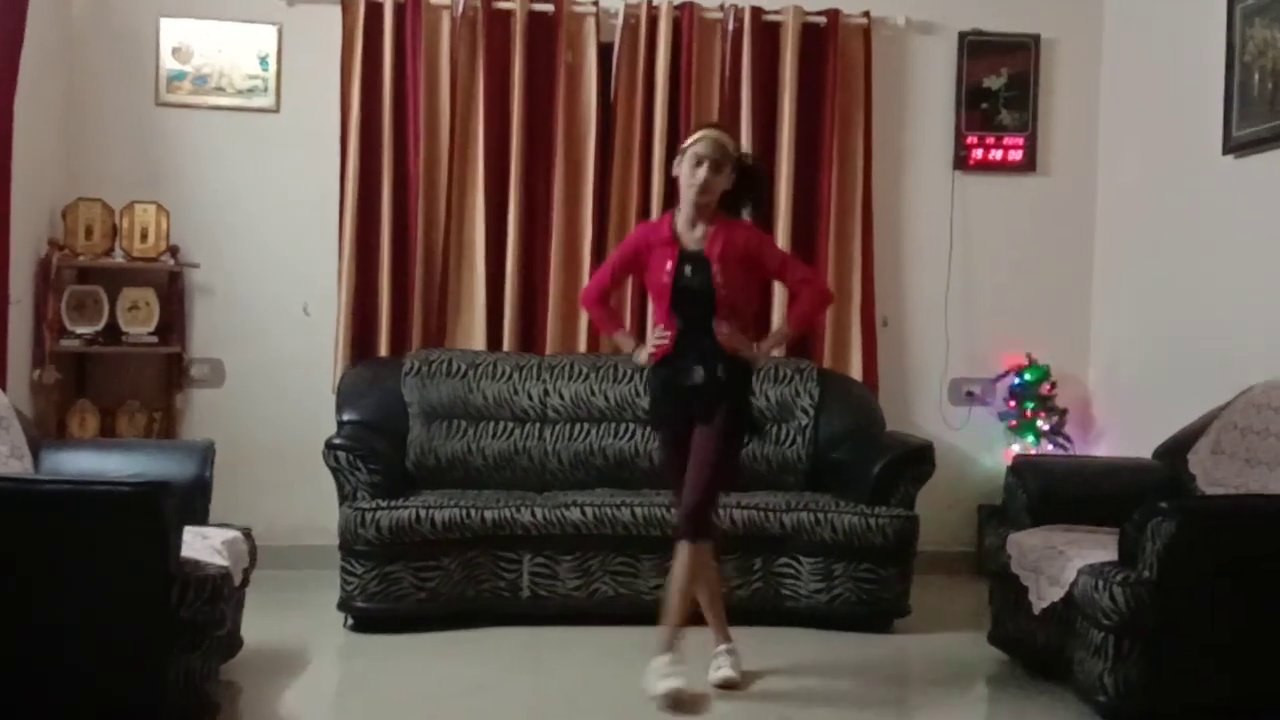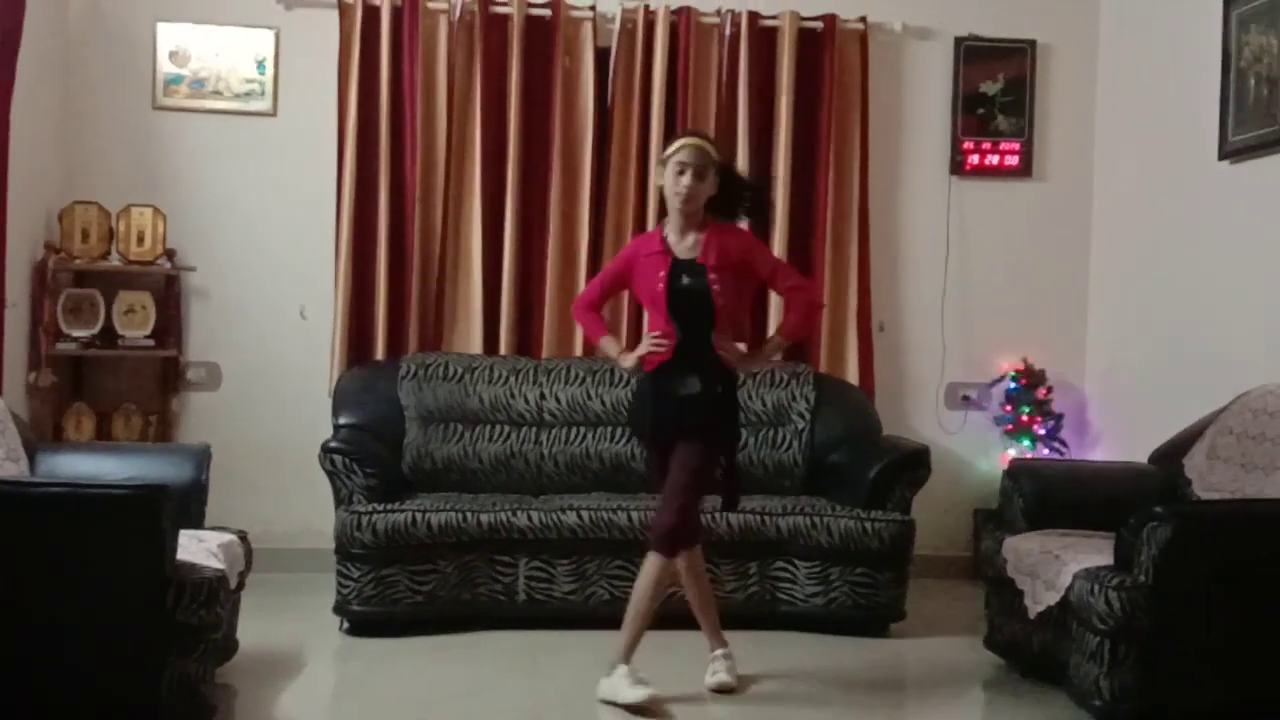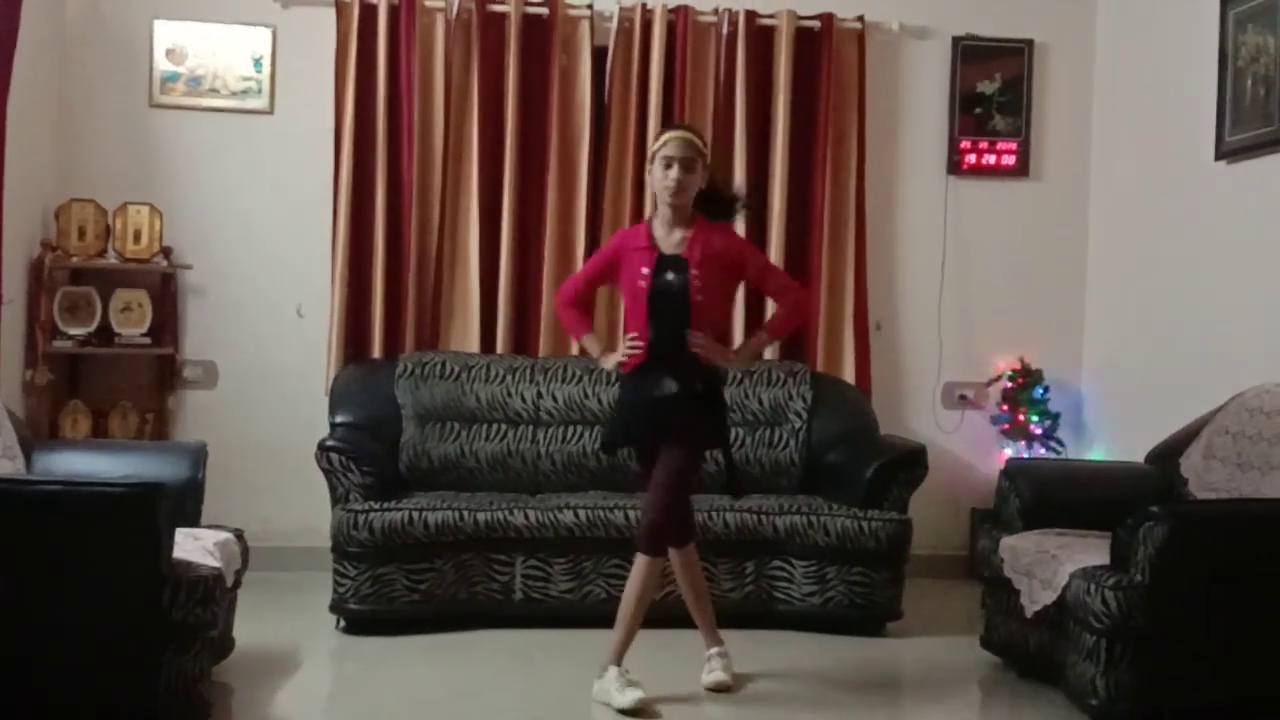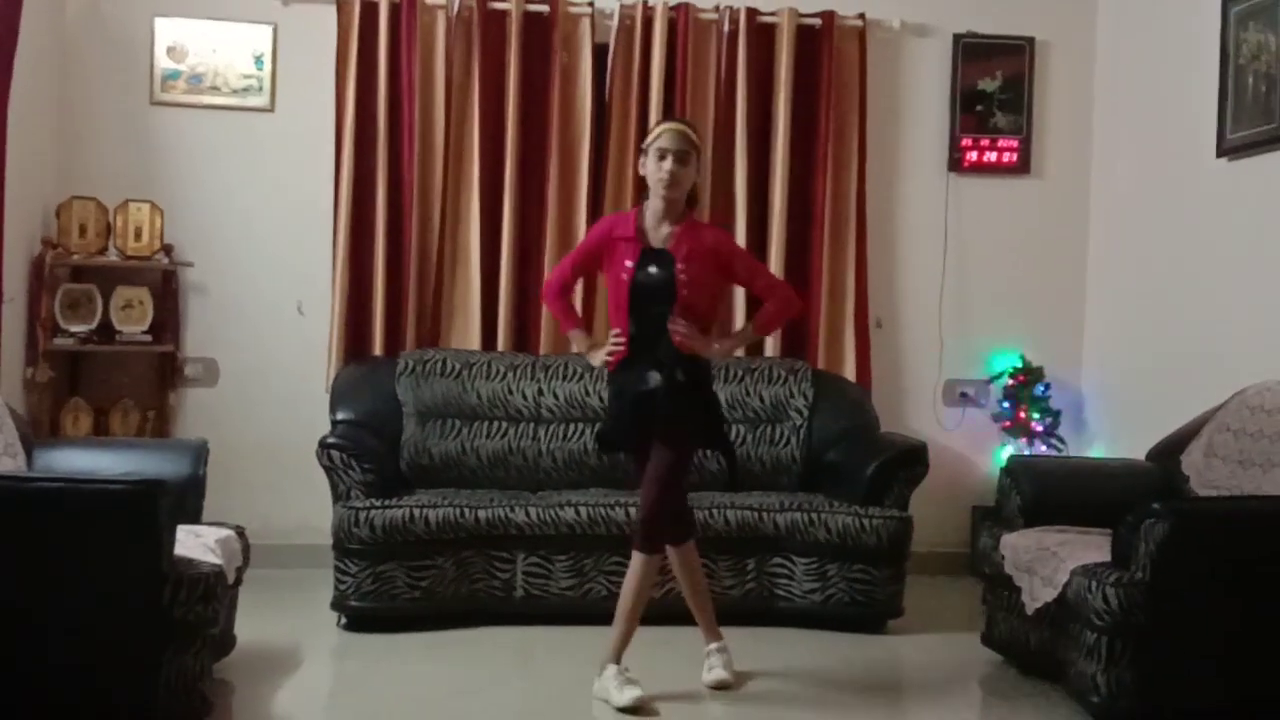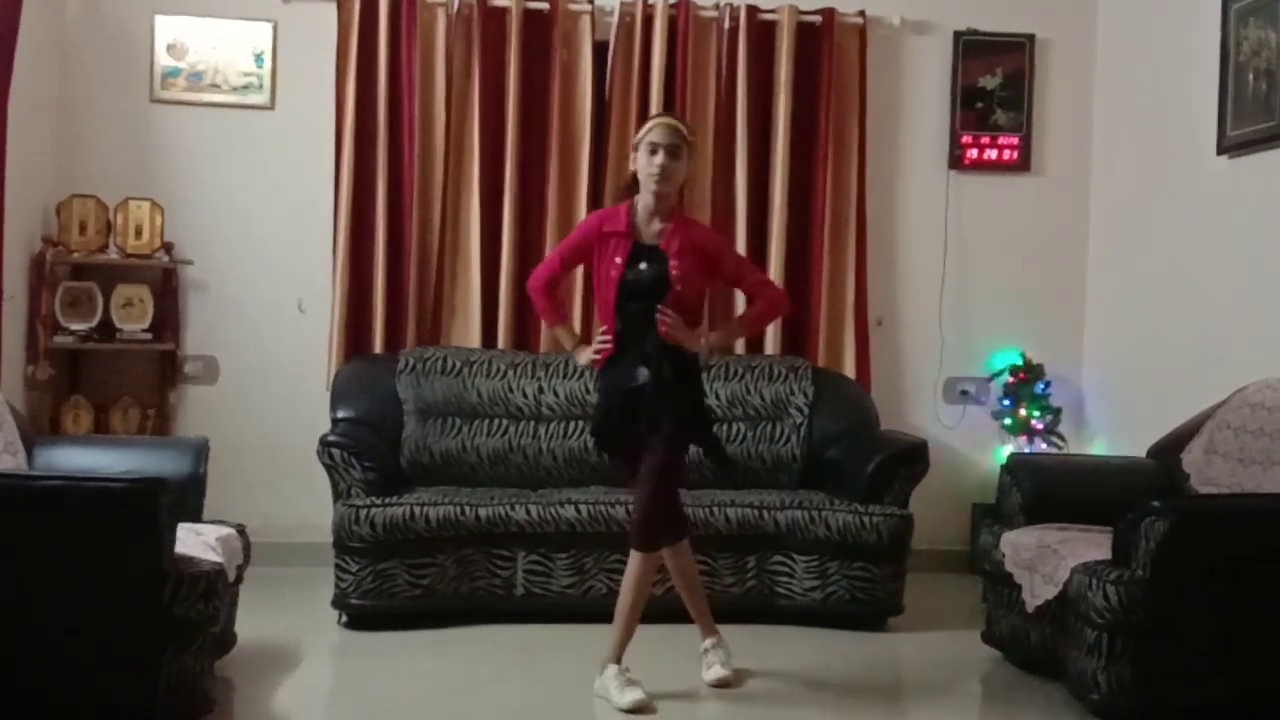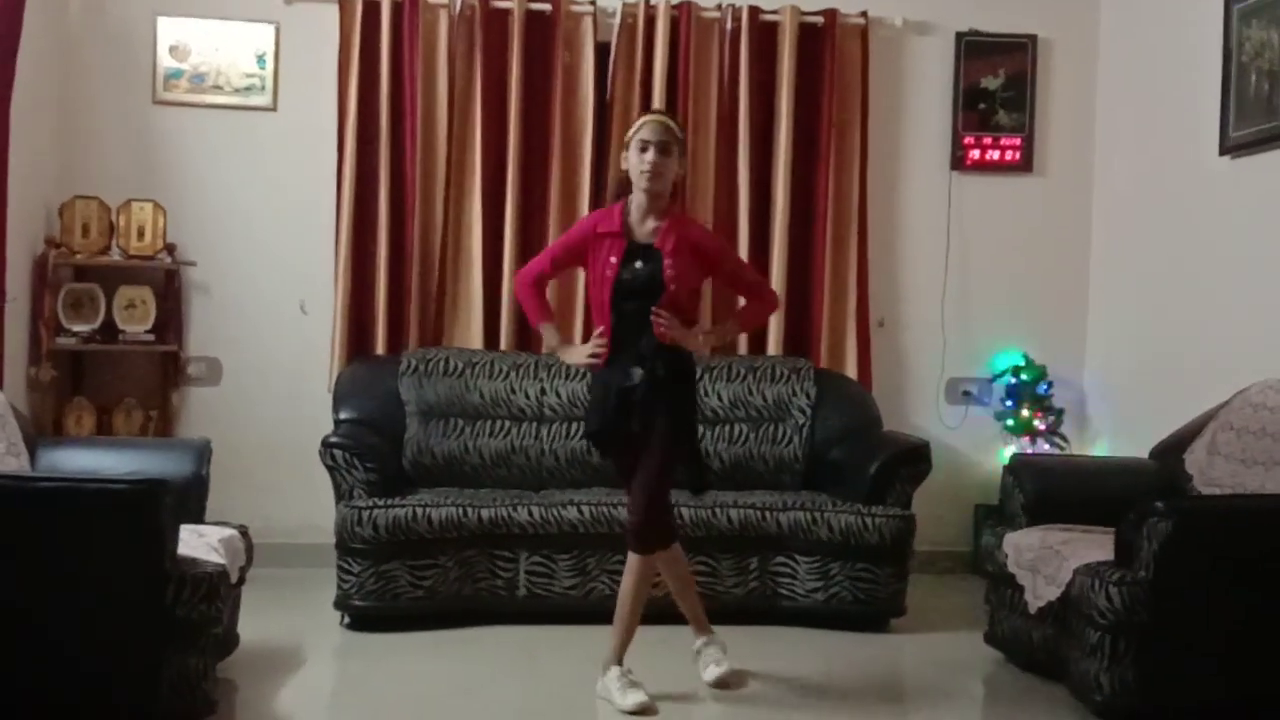
dt=0.1s
person 1, frame 1
left shoulder: (744, 238)
right shoulder: (649, 237)
left elbow: (814, 291)
right elbow: (595, 295)
left wrist: (764, 347)
right wrist: (634, 348)
left hip: (723, 385)
right hip: (672, 383)
left knee: (693, 514)
right knee: (692, 514)
left ankle: (665, 654)
right ankle: (722, 643)
person 1, frame 2
left shoulder: (736, 245)
right shoulder: (641, 250)
left elbow: (805, 298)
right elbow: (586, 306)
left wrist: (759, 358)
right wrist: (624, 355)
left hip: (710, 399)
right hip: (660, 395)
left knee: (667, 527)
right knee: (682, 528)
left ankle: (619, 667)
right ankle: (717, 647)
person 1, frame 3
left shoulder: (723, 243)
right shoulder: (627, 244)
left elbow: (794, 299)
right elbow: (569, 299)
left wrist: (741, 354)
right wrist: (604, 356)
left hip: (695, 399)
right hip: (643, 395)
left knee: (653, 527)
right knee: (674, 527)
left ankle: (611, 668)
right ankle: (714, 645)
person 1, frame 4
left shoulder: (709, 242)
right shoulder: (611, 233)
left elbow: (783, 299)
right elbow: (555, 288)
left wrist: (724, 347)
right wrist: (590, 350)
left hip: (685, 391)
right hip: (632, 388)
left knee: (650, 524)
right knee: (672, 520)
left ankle: (611, 668)
right ankle: (714, 641)
person 1, frame 5
left shoulder: (699, 239)
right shoulder: (601, 227)
left elbow: (771, 298)
right elbow: (540, 283)
left wrist: (711, 340)
right wrist: (576, 347)
left hip: (673, 387)
right hip: (620, 385)
left knee: (645, 523)
right knee: (664, 519)
left ankle: (612, 666)
right ankle: (711, 636)
person 1, frame 6
left shoulder: (692, 236)
right shoulder: (596, 228)
left elbow: (761, 296)
right elbow: (528, 281)
left wrist: (710, 339)
right wrist: (565, 348)
left hip: (669, 386)
right hip: (616, 386)
left knee: (645, 525)
right knee: (654, 525)
left ankle: (615, 669)
right ankle: (706, 634)
